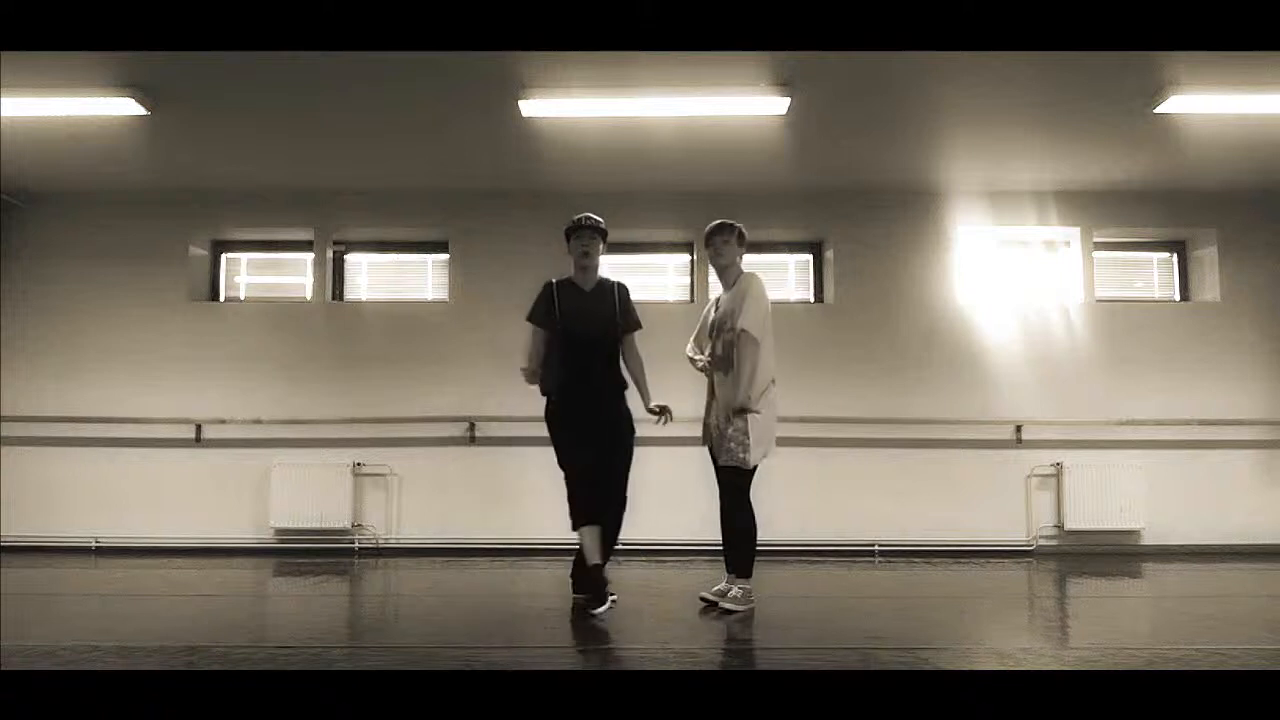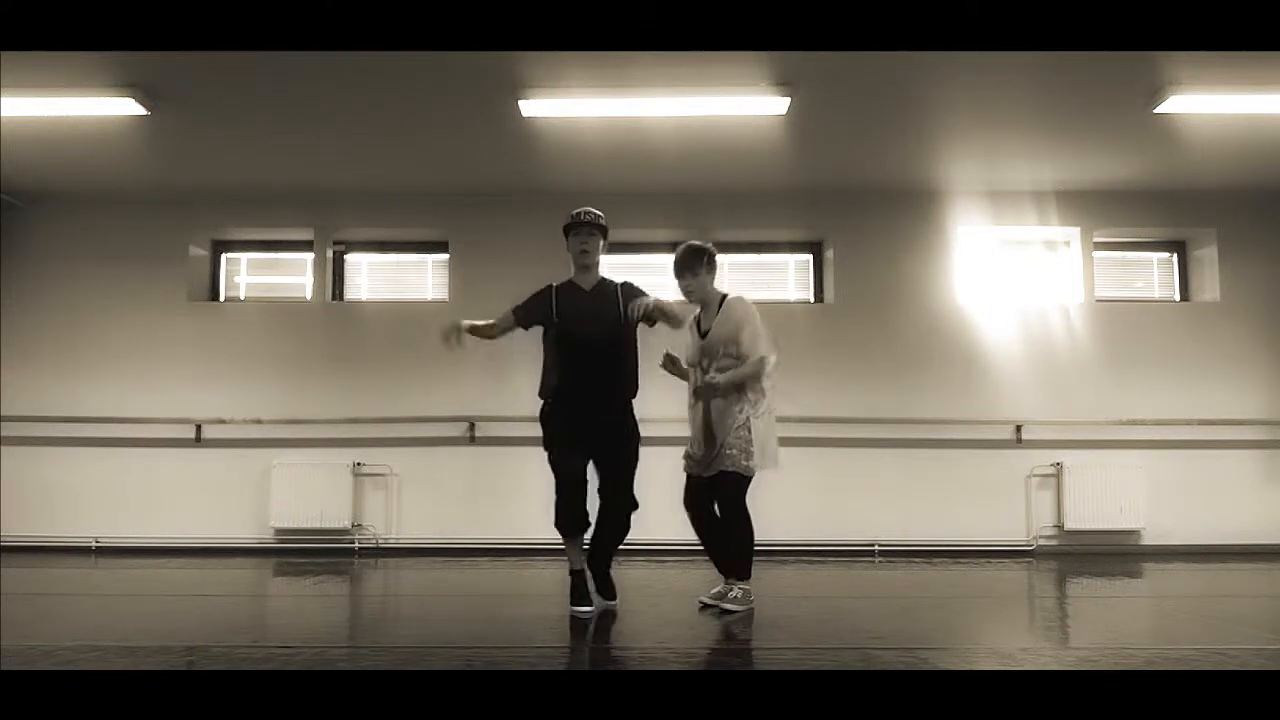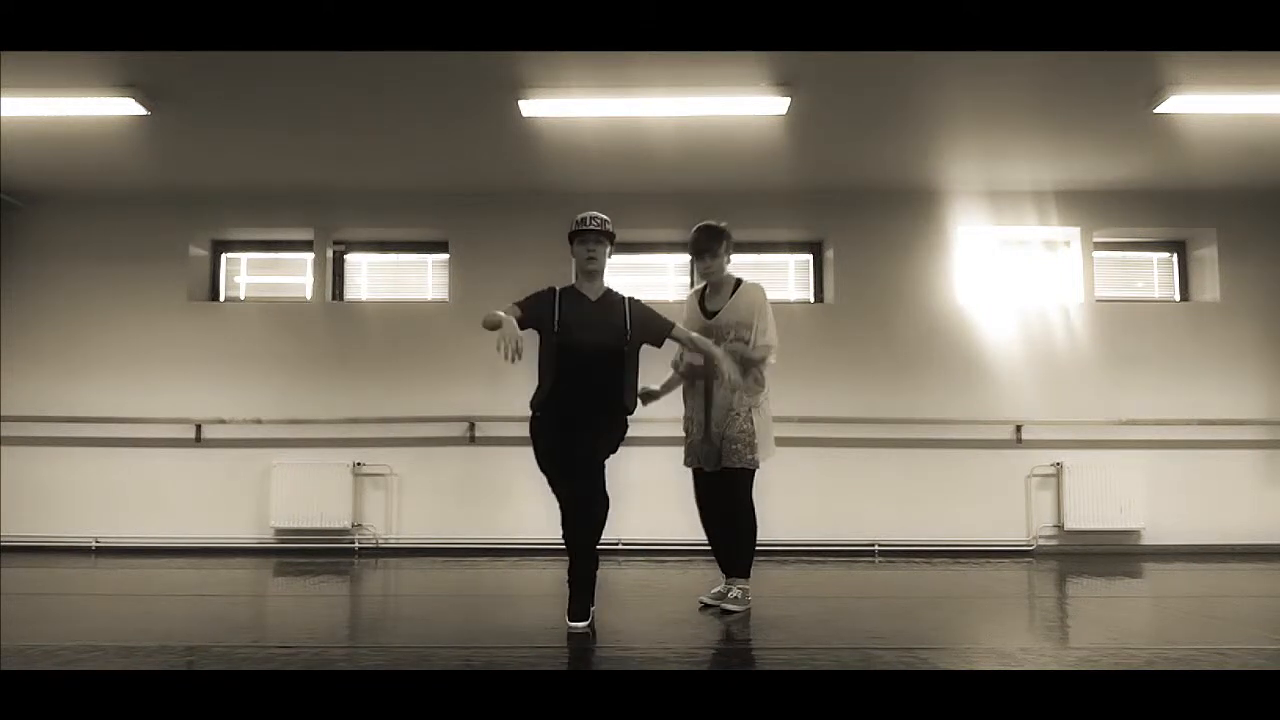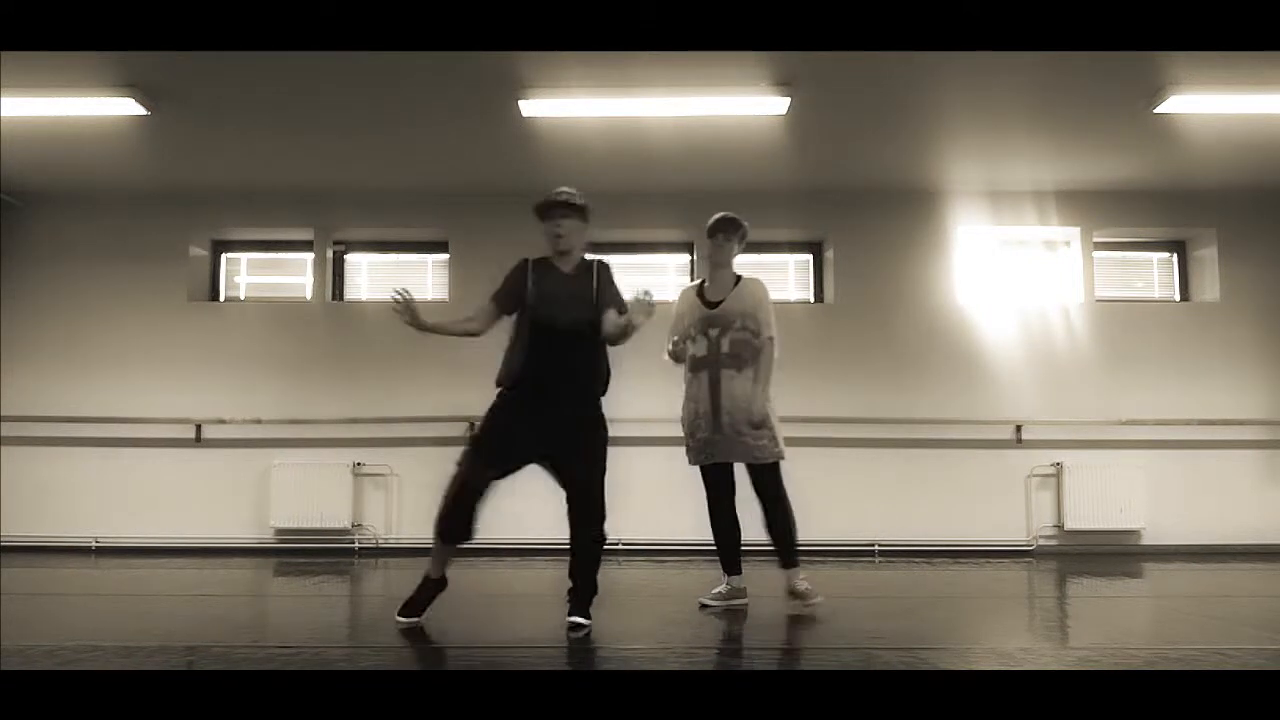
dt=1s
person 1, frame 1
left shoulder: (618, 293)
right shoulder: (553, 293)
left elbow: (629, 351)
right elbow: (538, 350)
left wrist: (647, 398)
right wrist: (533, 374)
left hip: (610, 405)
right hip: (567, 404)
left knee: (612, 492)
right knee: (582, 481)
left ankle: (585, 577)
right ankle: (593, 576)
person 1, frame 2
left shoulder: (625, 294)
right shoulder: (551, 297)
left elbow: (676, 319)
right elbow: (496, 327)
left wrist: (655, 307)
right wrist: (465, 325)
left hip: (614, 411)
right hip: (564, 411)
left knee: (619, 494)
right knee: (571, 486)
left ankle: (599, 564)
right ankle: (578, 575)
person 1, frame 3
left shoulder: (630, 310)
right shoulder: (550, 301)
left elbow: (685, 337)
right elbow: (488, 319)
left wrist: (721, 356)
right wrist: (504, 319)
left hip: (604, 420)
right hip: (554, 420)
left knee: (584, 497)
right knee: (579, 498)
left ankle: (581, 594)
right ankle: (582, 592)
person 1, frame 4
left shoulder: (599, 274)
right shoulder: (527, 273)
left elbow: (609, 333)
right elbow: (478, 322)
left wrist: (630, 325)
right wrist: (424, 325)
left hip: (579, 412)
right hip: (521, 404)
left knee: (588, 504)
right knee: (468, 482)
left ankle: (581, 600)
right ankle: (433, 580)
person 2, frame 1
left shoulder: (750, 284)
right shoulder: (715, 303)
left elbow: (749, 337)
right elbow: (695, 346)
left wrist: (744, 393)
right wrist: (702, 362)
left hip: (746, 407)
right hip: (718, 406)
left knee: (738, 494)
right knee: (727, 496)
left ankle: (744, 584)
right ankle: (731, 578)
person 2, frame 2
left shoulder: (739, 308)
right shoulder: (694, 323)
left elbow: (760, 363)
left wrist: (724, 378)
right wrist: (676, 368)
left hip: (744, 421)
right hip: (708, 427)
left knee: (730, 499)
right knee: (696, 502)
left ankle: (743, 585)
right ankle: (729, 578)
person 2, frame 3
left shoulder: (752, 294)
right shoulder: (693, 301)
left elbow: (766, 350)
left wrist: (747, 357)
right wrist: (661, 391)
left hip: (742, 410)
right hip: (702, 414)
left knee: (737, 495)
right knee: (707, 497)
left ankle: (741, 584)
right ankle: (729, 577)
person 2, frame 4
left shoulder: (753, 290)
right shoulder: (688, 297)
left elbow: (766, 346)
right elbow: (679, 350)
left wrist: (761, 397)
right wrist: (674, 350)
left hip: (746, 404)
right hip: (703, 409)
left knee: (770, 488)
right knee: (718, 495)
left ankle: (793, 575)
right ankle: (733, 582)
